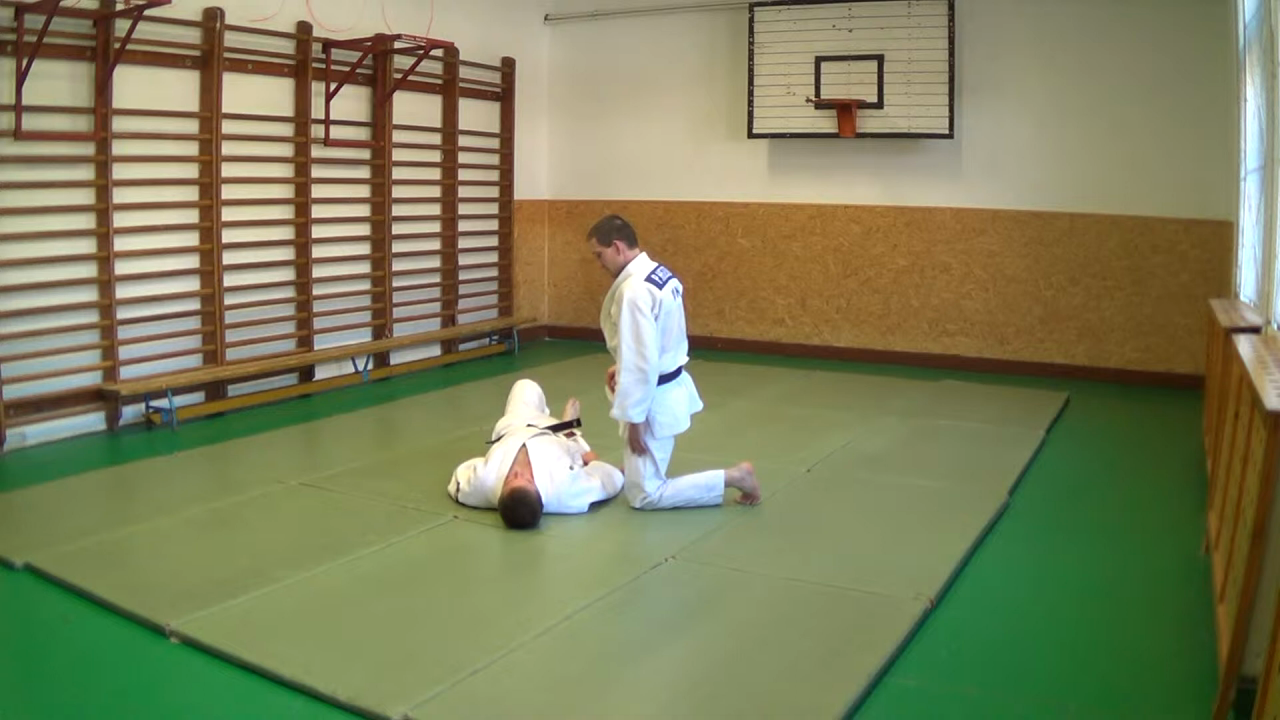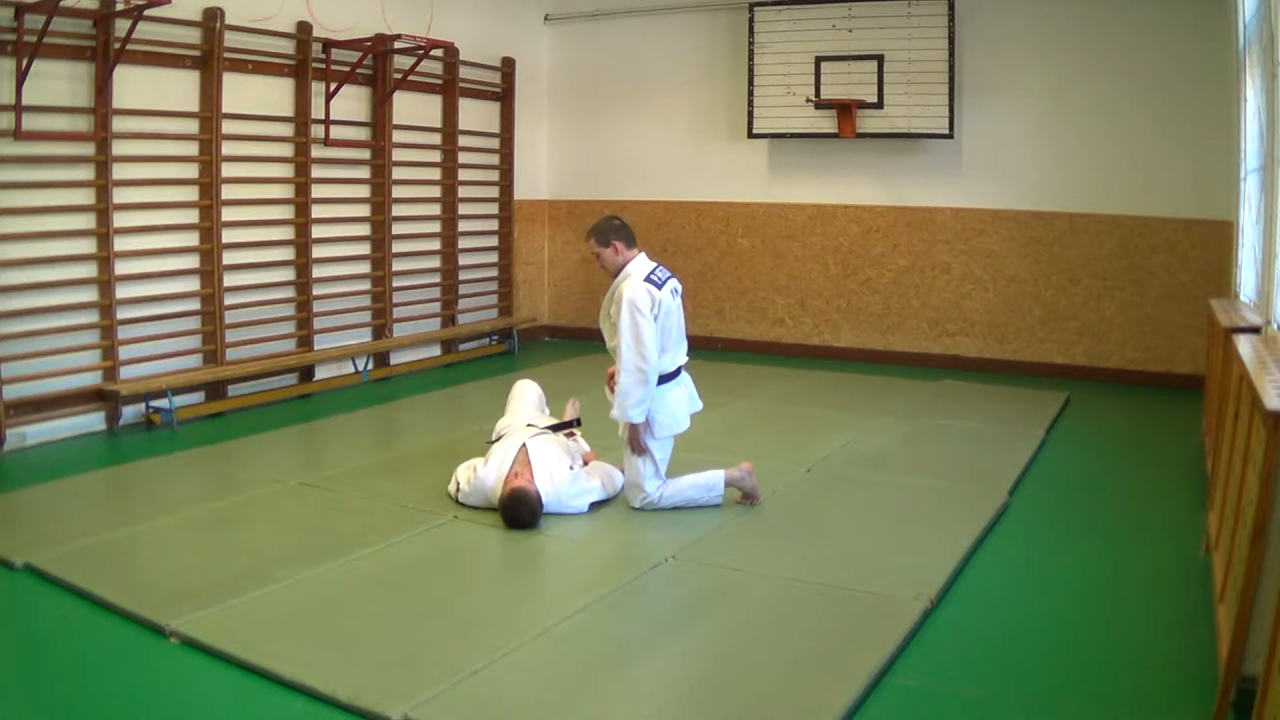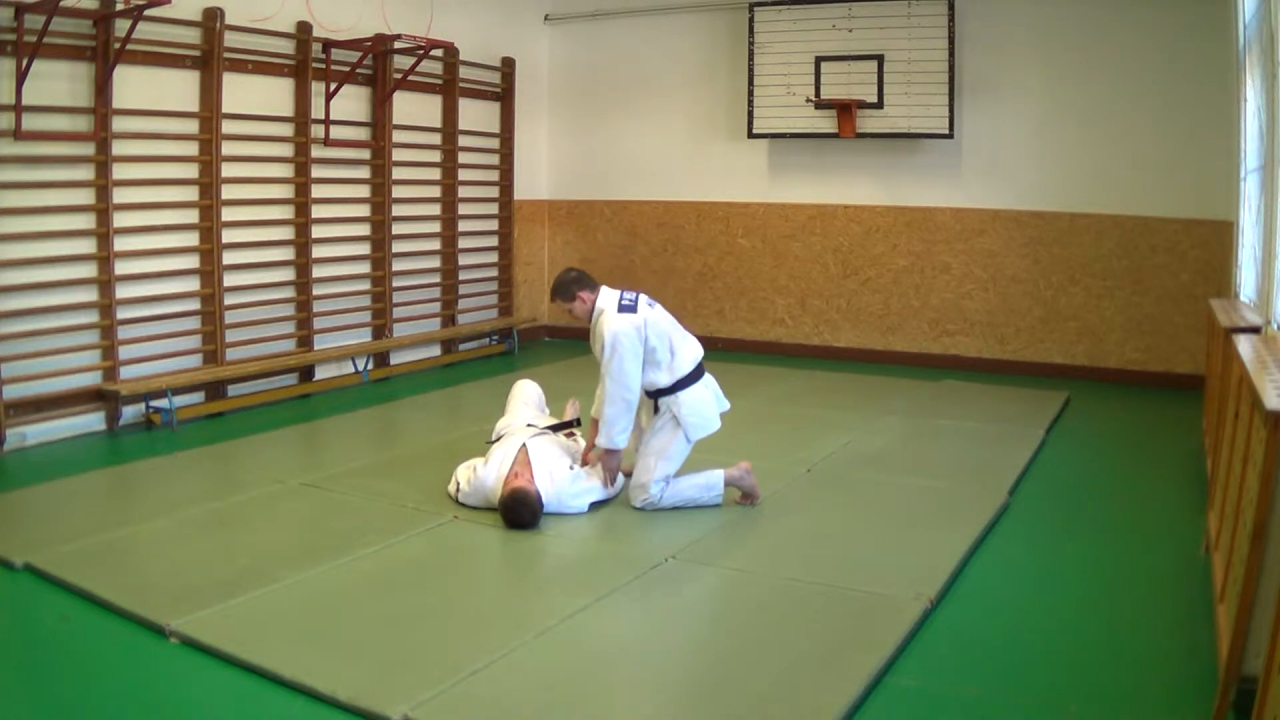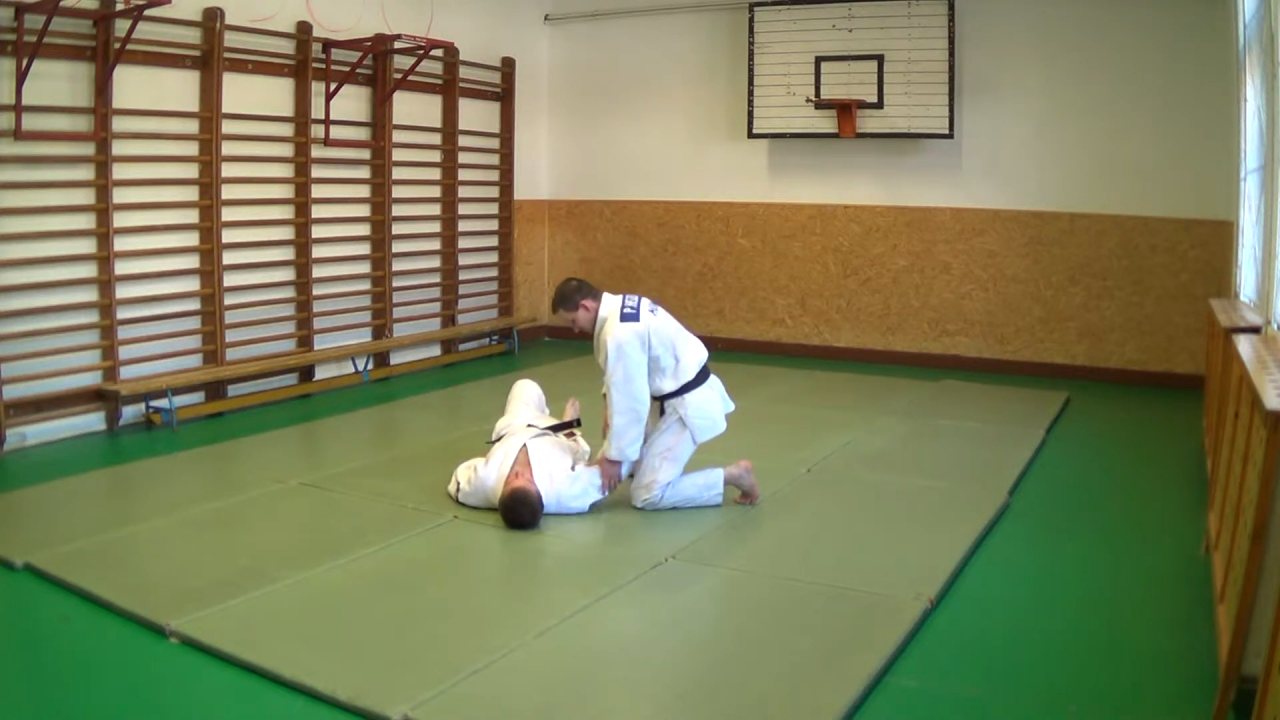
dt=0.7s
person 1, frame 1
left shoulder: (634, 290)
right shoulder: (656, 273)
left elbow: (641, 363)
left wrist: (634, 418)
right wrist: (621, 366)
left hip: (655, 398)
right hip: (668, 386)
left knee: (644, 495)
left ankle: (734, 477)
person 1, frame 2
left shoulder: (633, 290)
right shoulder: (655, 274)
left elbow: (641, 363)
left wrist: (634, 419)
right wrist: (621, 366)
left hip: (655, 398)
right hip: (668, 388)
left knee: (643, 496)
left ankle: (734, 477)
person 1, frame 3
left shoulder: (615, 324)
right shoulder: (619, 302)
left elbow: (622, 391)
right elbow: (613, 376)
left wrist: (612, 446)
right wrist: (596, 425)
left hip: (681, 403)
right hip: (684, 390)
left knee: (645, 495)
left ankle: (733, 476)
person 1, frame 4
left shoulder: (619, 333)
right shoulder: (622, 305)
left elbow: (630, 402)
left wrist: (614, 458)
right wrist: (609, 406)
left hip: (688, 405)
right hip: (687, 392)
left knee: (646, 496)
left ankle: (733, 474)
